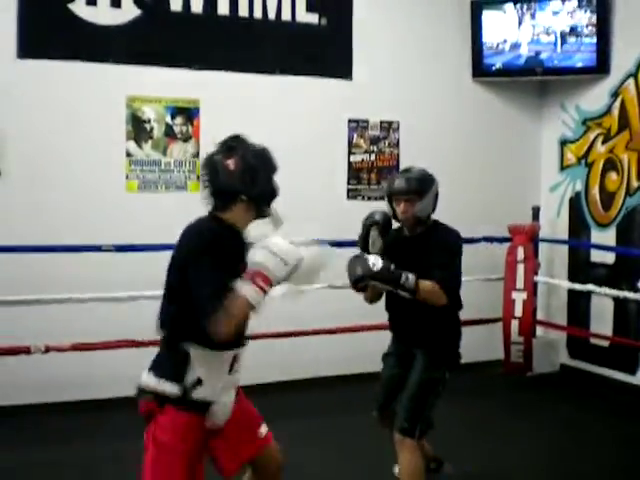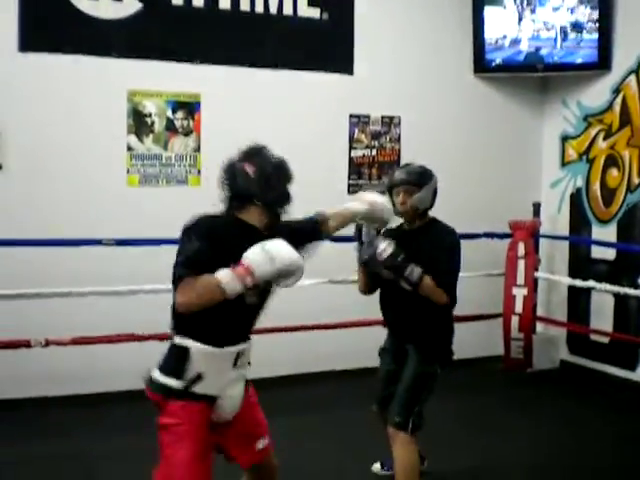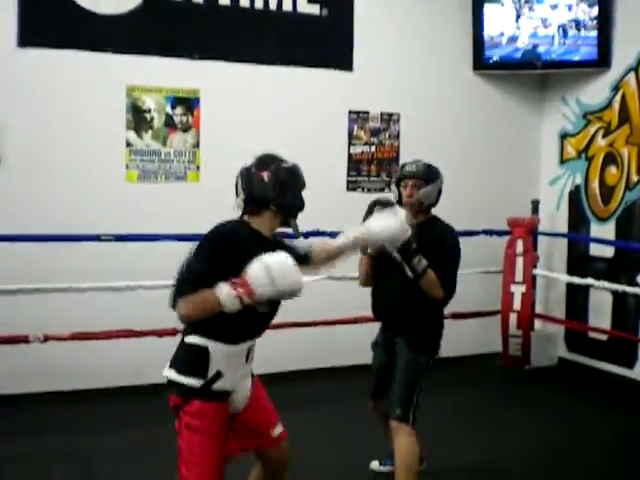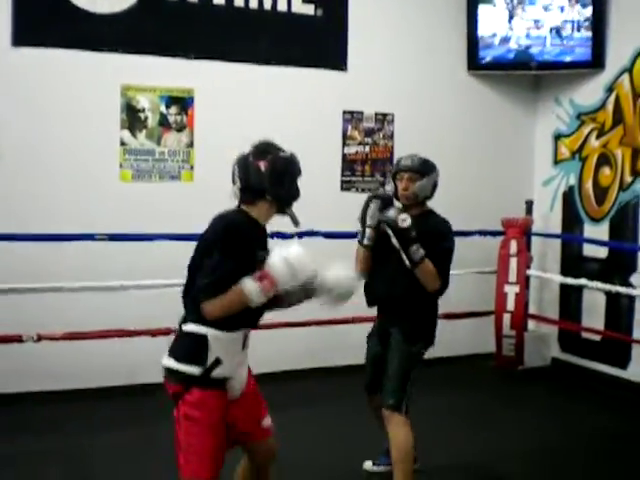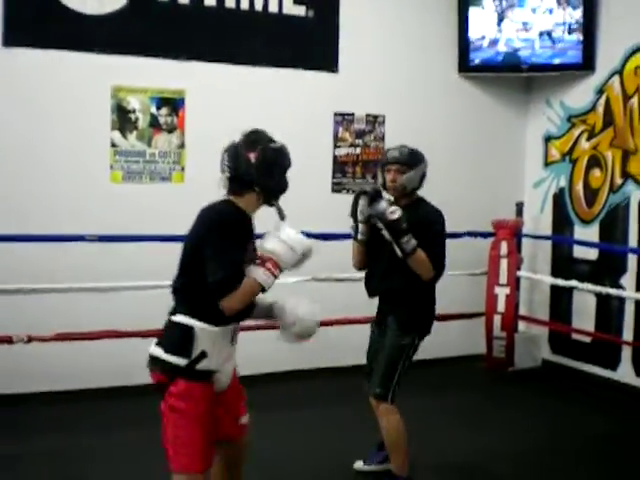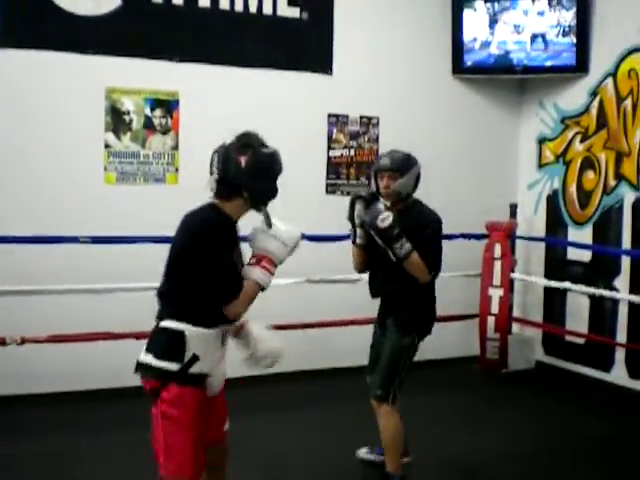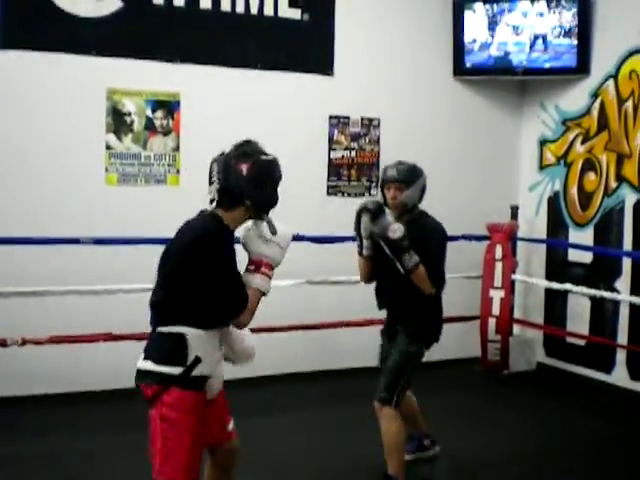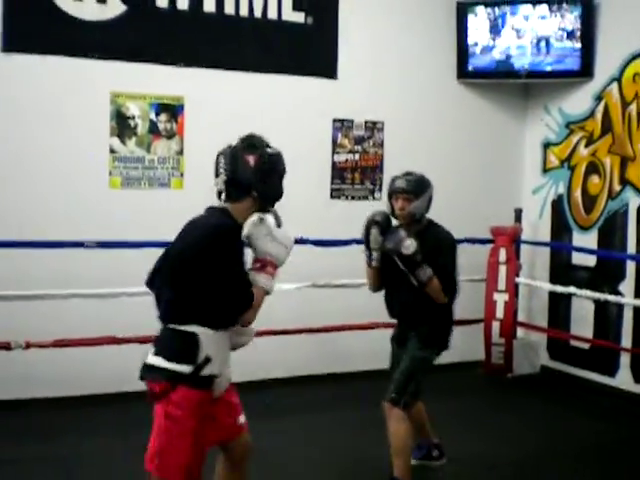
dt=0.1s
person 1, frame 1
left shoulder: (233, 235)
right shoulder: (202, 234)
right elbow: (221, 327)
right wrist: (263, 276)
left hip: (218, 388)
right hip: (183, 393)
person 1, frame 2
left shoulder: (267, 235)
right shoulder: (208, 230)
left elbow: (318, 226)
right elbow: (185, 299)
left wrist: (358, 208)
right wrist: (248, 271)
left hip: (230, 379)
right hip: (188, 387)
person 1, frame 3
left shoulder: (269, 244)
right shoulder: (225, 239)
left elbow: (307, 257)
right elbow: (186, 307)
left wrist: (362, 237)
right wrist: (248, 285)
left hip: (236, 375)
right hip: (200, 382)
person 1, frame 4
left shoulder: (254, 236)
right shoulder: (226, 230)
left elbow: (269, 299)
right elbow: (212, 308)
left wrist: (314, 285)
right wrist: (268, 280)
left hip: (230, 367)
right hip: (199, 371)
left knee: (263, 451)
person 1, frame 5
left shoulder: (237, 220)
right shoulder: (219, 219)
right elbow: (228, 302)
left wrist: (277, 311)
right wrist: (273, 261)
left hip: (216, 360)
right hip: (188, 362)
left knee: (234, 447)
person 1, frame 6
left shoulder: (221, 225)
right shoulder: (204, 224)
right elbow: (233, 306)
left wrist: (247, 333)
right wrist: (267, 259)
left hip: (204, 364)
right hip: (177, 367)
person 1, frame 7
left shoulder: (210, 230)
right shoulder: (207, 236)
right elbow: (241, 315)
left wrist: (225, 333)
right wrist: (264, 263)
left hip: (199, 368)
right hip: (176, 373)
left knee: (225, 451)
person 1, frame 8
left shoulder: (215, 225)
right shoulder: (218, 232)
left elbow: (158, 282)
right elbow: (245, 314)
right wrist: (268, 262)
left hip: (205, 367)
right hip: (184, 371)
left knee: (238, 447)
person 2, frame 1
left shoulder: (447, 239)
right shoulder: (392, 239)
left elbow: (442, 296)
right elbow: (371, 296)
left wrist: (391, 275)
right wrist: (371, 244)
left hip: (434, 345)
right hip: (402, 341)
left knee: (404, 433)
right knee: (385, 414)
person 2, frame 2
left shoulder: (444, 237)
right shoulder: (391, 236)
left elbow: (443, 295)
right elbow: (366, 287)
left wrist: (400, 266)
right wrist: (367, 243)
left hip: (428, 341)
right hip: (397, 337)
left knee: (400, 429)
right knee: (383, 409)
person 2, frame 3
left shoulder: (443, 235)
left elbow: (440, 293)
right elbow: (365, 278)
left wrist: (411, 253)
left hip: (418, 334)
right hip: (388, 330)
left knee: (400, 419)
right knee: (380, 402)
person 2, frame 4
left shoulder: (438, 228)
right shoulder: (391, 220)
left elbow: (435, 284)
right elbow: (364, 270)
left wrist: (409, 241)
right wrist: (370, 225)
left hip: (413, 325)
right hip: (384, 320)
left knee: (393, 408)
right knee: (375, 397)
right ankle: (400, 453)
person 2, frame 5
left shoulder: (429, 216)
right shoulder: (383, 210)
left elbow: (430, 272)
right elbow: (360, 264)
left wrist: (401, 233)
right wrist: (361, 220)
left hip: (410, 313)
right hip: (387, 308)
left knee: (381, 396)
right knee: (375, 386)
right ankle: (388, 451)
person 2, frame 6
left shoulder: (425, 219)
right shoulder: (380, 214)
left elbow: (426, 274)
right elbow: (360, 266)
left wrist: (394, 238)
right wrist: (359, 225)
left hip: (411, 314)
right hip: (388, 310)
left knee: (381, 397)
right knee: (376, 382)
right ankle: (396, 446)
person 2, frame 7
left shoulder: (430, 230)
right shoulder: (386, 224)
left elbow: (432, 287)
right elbow: (367, 276)
left wrist: (402, 249)
right wrist: (366, 235)
left hip: (418, 324)
right hip: (395, 319)
left knee: (384, 402)
right knee: (396, 388)
right ankle: (423, 439)
person 2, frame 8
left shoulder: (440, 239)
right shoulder: (395, 234)
left elbow: (445, 295)
right elbow: (375, 285)
left wrist: (415, 263)
right wrist: (374, 246)
left hip: (429, 330)
right hip: (405, 326)
left knee: (393, 404)
right knee: (406, 395)
right ankle: (431, 448)
